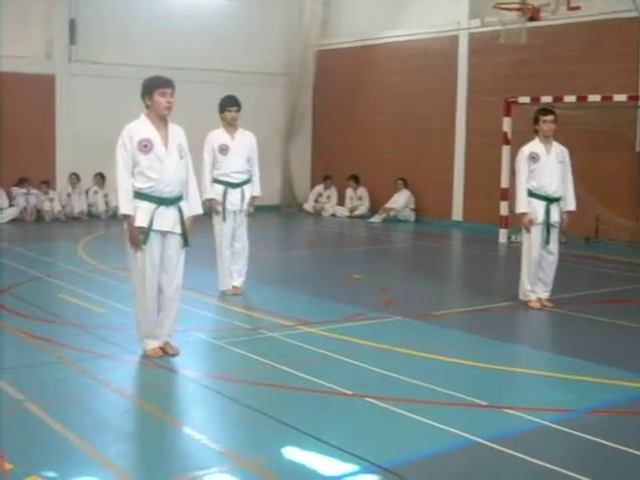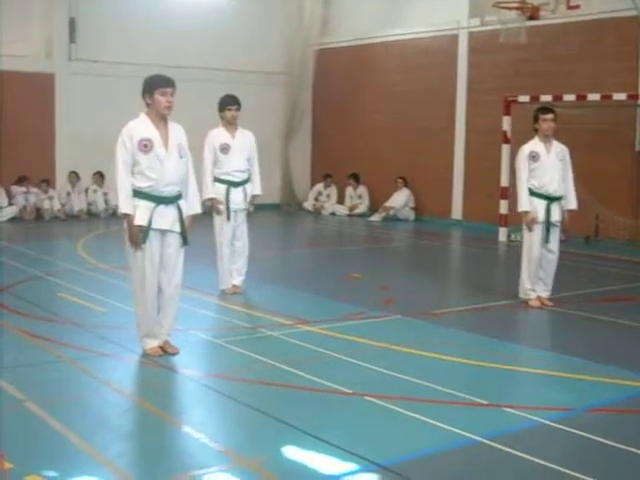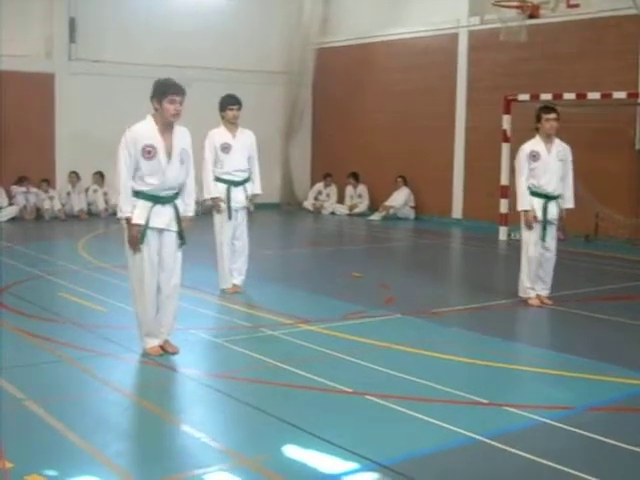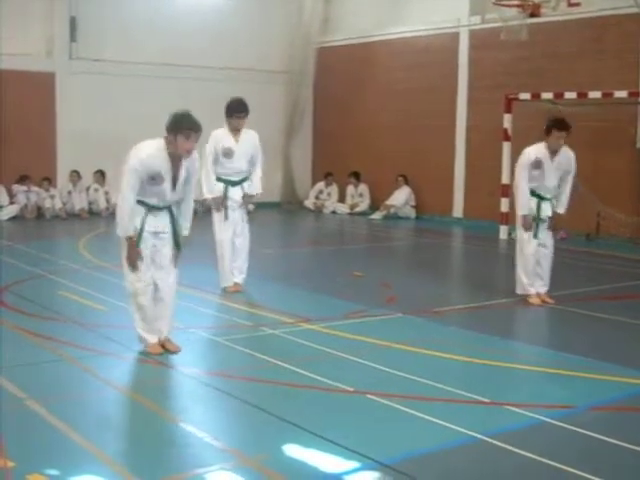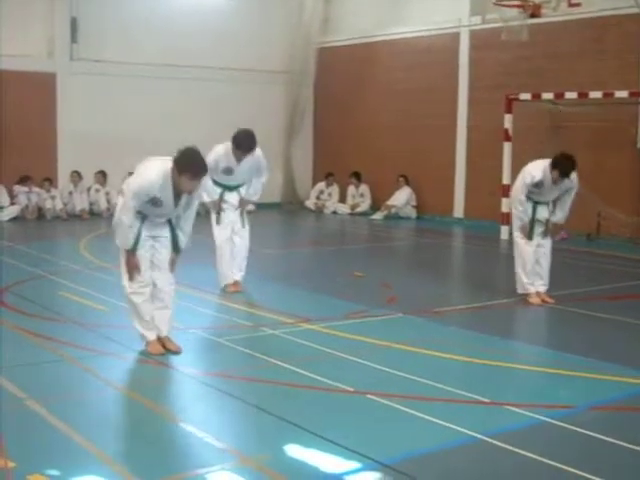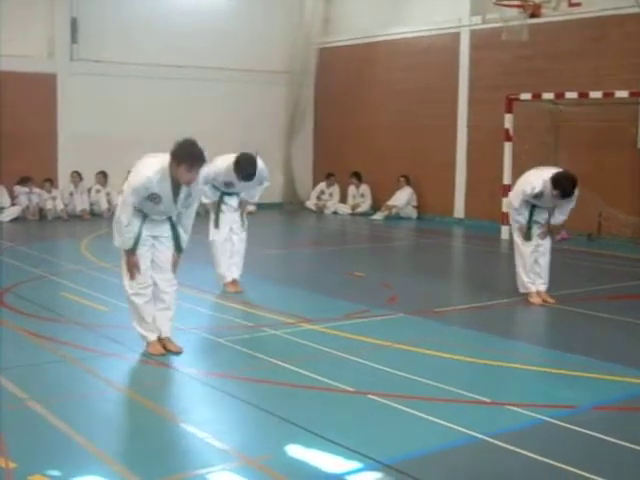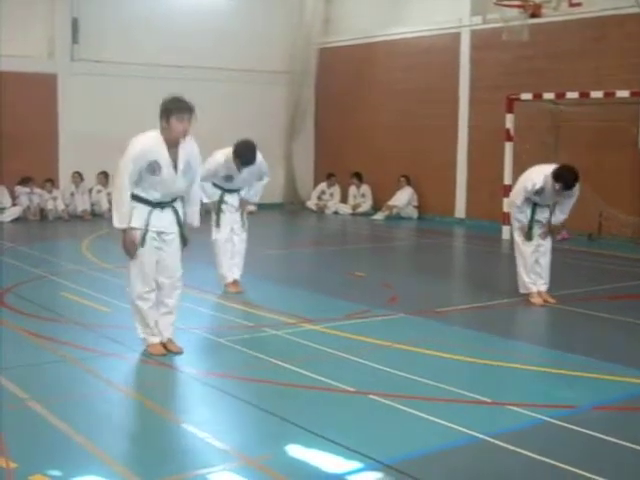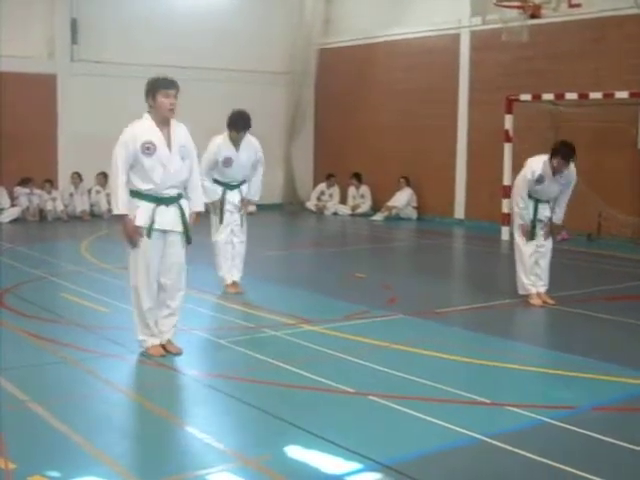
dt=0.2s
person 1, frame 1
left shoulder: (178, 133)
right shoulder: (132, 132)
left elbow: (188, 175)
right elbow: (124, 177)
left wrist: (190, 214)
right wrist: (130, 219)
left hip: (175, 214)
right hip: (145, 214)
left knee: (172, 281)
right knee: (147, 281)
left ankle: (164, 336)
right ankle: (150, 339)
person 1, frame 2
left shoulder: (179, 132)
right shoulder: (132, 131)
left elbow: (188, 174)
right elbow: (123, 175)
left wrist: (190, 213)
right wrist: (129, 218)
left hip: (174, 212)
right hip: (144, 213)
left knee: (172, 280)
right knee: (147, 281)
left ankle: (163, 335)
right ankle: (150, 338)
person 1, frame 3
left shoulder: (183, 135)
right shoulder: (136, 134)
left elbow: (188, 178)
right elbow: (124, 178)
left wrist: (186, 215)
right wrist: (130, 221)
left hip: (171, 213)
right hip: (143, 213)
left knee: (171, 279)
right knee: (146, 281)
left ankle: (163, 335)
right ankle: (150, 338)
person 1, frame 4
left shoulder: (191, 161)
right shoulder: (143, 155)
left elbow: (186, 200)
right elbow: (127, 199)
left wrist: (179, 238)
right wrist: (131, 240)
left hip: (166, 218)
right hip: (138, 217)
left knee: (167, 278)
right knee: (141, 280)
left ankle: (163, 332)
right ankle: (150, 336)
person 1, frame 5
left shoulder: (193, 187)
right shoulder: (148, 179)
left elbow: (186, 219)
right elbow: (125, 216)
left wrist: (176, 251)
right wrist: (130, 253)
left hip: (164, 224)
right hip: (137, 222)
left knee: (165, 280)
right knee: (139, 282)
left ankle: (163, 332)
right ankle: (151, 335)
person 1, frame 6
left shoulder: (193, 181)
right shoulder: (146, 174)
left elbow: (187, 215)
right elbow: (124, 213)
left wrist: (179, 248)
right wrist: (128, 252)
left hip: (165, 224)
right hip: (138, 222)
left knee: (166, 280)
right knee: (139, 282)
left ankle: (164, 333)
right ankle: (151, 336)
person 1, frame 7
left shoulder: (191, 148)
right shoulder: (142, 146)
left elbow: (193, 188)
right elbow: (122, 187)
left wrist: (190, 223)
right wrist: (125, 230)
left hip: (170, 215)
right hip: (142, 216)
left knee: (171, 279)
right knee: (143, 281)
left ankle: (165, 333)
right ankle: (152, 337)
person 1, frame 8
left shoulder: (182, 131)
right shoulder: (134, 132)
left elbow: (193, 172)
right elbow: (119, 174)
left wrist: (194, 210)
right wrist: (125, 217)
left hip: (175, 212)
right hip: (145, 213)
left knee: (174, 280)
right knee: (146, 280)
left ankle: (166, 335)
right ankle: (150, 338)
person 2, frame 1
left shoulder: (249, 137)
right shoulder: (213, 137)
left elbow: (254, 167)
right elbow: (207, 168)
left wrist: (254, 195)
right wrist: (209, 197)
left hip: (243, 193)
right hip: (222, 193)
left knee: (241, 240)
right knee: (224, 240)
left ankle: (237, 281)
right ankle: (226, 283)
person 2, frame 2
left shoulder: (248, 136)
right shoulder: (213, 136)
left elbow: (254, 165)
right elbow: (207, 167)
left wrist: (254, 193)
right wrist: (210, 196)
left hip: (243, 192)
right hip: (223, 192)
left knee: (241, 239)
right knee: (224, 239)
left ankle: (237, 280)
right ankle: (226, 282)
person 2, frame 3
left shoulder: (248, 136)
right shoulder: (214, 136)
left elbow: (254, 165)
right elbow: (208, 166)
left wrist: (254, 193)
right wrist: (212, 195)
left hip: (243, 191)
right hip: (223, 191)
left knee: (241, 239)
right knee: (224, 238)
left ankle: (237, 280)
right ankle: (227, 282)
person 2, frame 4
left shoulder: (252, 137)
right shoulder: (217, 136)
left elbow: (257, 165)
right elbow: (208, 166)
left wrist: (252, 192)
right wrist: (213, 195)
left hip: (242, 191)
right hip: (221, 192)
left knee: (242, 237)
right knee: (224, 237)
left ankle: (238, 279)
right ankle: (228, 280)
person 2, frame 5
left shoulder: (257, 154)
right shoulder: (219, 153)
left elbow: (261, 176)
left wrist: (249, 197)
right wrist: (213, 199)
left hip: (240, 196)
right hip: (220, 195)
left knee: (241, 236)
right knee: (222, 237)
left ankle: (236, 277)
right ankle: (228, 279)
person 2, frame 6
left shoulder: (259, 167)
right shoulder: (219, 166)
left elbow: (263, 182)
right elbow: (200, 181)
left wrist: (248, 199)
right wrist: (212, 201)
left hip: (239, 199)
right hip: (219, 198)
left knee: (239, 235)
right knee: (220, 236)
left ankle: (234, 277)
right ankle: (227, 279)
person 2, frame 7
left shoulder: (258, 159)
right shoulder: (219, 159)
left elbow: (263, 178)
right elbow: (202, 178)
left wrist: (249, 199)
right wrist: (214, 200)
left hip: (240, 197)
right hip: (220, 197)
left knee: (239, 235)
right knee: (222, 236)
left ankle: (235, 277)
right ankle: (228, 279)
person 2, frame 8
left shoulder: (253, 143)
right shoulder: (217, 144)
left elbow: (258, 171)
right elbow: (204, 173)
left wrist: (250, 197)
right wrist: (212, 199)
left hip: (240, 194)
right hip: (220, 194)
left knee: (239, 237)
right knee: (222, 237)
left ankle: (235, 278)
right ankle: (228, 279)
person 3, frame 1
left shoulder: (562, 151)
right shoulder: (527, 151)
left elbow: (567, 181)
right elbow: (521, 183)
left wrist: (566, 210)
right wrist: (523, 212)
left hip: (554, 208)
right hip: (535, 207)
left knee: (551, 253)
right knee: (533, 252)
left ankle: (543, 293)
right ankle: (530, 294)
person 3, frame 2
left shoulder: (563, 150)
right shoulder: (527, 150)
left elbow: (568, 180)
right elbow: (522, 182)
left wrist: (568, 208)
right wrist: (526, 210)
left hip: (555, 207)
right hip: (535, 205)
left knee: (551, 252)
right knee: (533, 251)
left ankle: (543, 292)
right ankle: (530, 293)
person 3, frame 3
left shoulder: (564, 149)
right shoulder: (528, 148)
left elbow: (568, 179)
right elbow: (521, 180)
left wrist: (565, 206)
right wrist: (526, 209)
left hip: (553, 206)
right hip: (533, 204)
left knee: (549, 251)
right knee: (532, 250)
left ankle: (542, 291)
right ankle: (530, 292)
person 3, frame 4
left shoulder: (569, 157)
right shoulder: (530, 153)
left elbow: (565, 186)
right elbow: (520, 183)
left wrist: (558, 211)
right wrist: (524, 213)
left hip: (547, 205)
right hip: (528, 203)
left knee: (546, 248)
right knee: (528, 247)
left ankle: (541, 289)
right ankle: (529, 289)
person 3, frame 5
left shoulder: (572, 179)
right shoulder: (532, 172)
left elbow: (565, 202)
right elbow: (517, 198)
left wrist: (554, 222)
right wrist: (524, 223)
left hip: (544, 209)
right hip: (524, 207)
left knee: (544, 248)
right knee: (525, 248)
left ankle: (540, 288)
right ankle: (530, 289)
person 3, frame 6
left shoulder: (571, 191)
right shoulder: (531, 183)
left elbow: (565, 206)
right elbow: (513, 203)
left wrist: (553, 224)
right wrist: (522, 226)
left hip: (543, 210)
right hip: (522, 208)
left knee: (543, 248)
right knee: (525, 248)
left ankle: (541, 288)
right ankle: (531, 289)
person 3, frame 7
left shoulder: (572, 186)
right shoulder: (533, 179)
left elbow: (566, 205)
right elbow: (515, 201)
left wrist: (554, 223)
right wrist: (523, 226)
left hip: (544, 209)
right hip: (524, 207)
left knee: (544, 247)
right knee: (526, 248)
left ankle: (541, 288)
right ankle: (532, 289)
person 3, frame 8
left shoulder: (571, 171)
right shoulder: (533, 167)
left elbow: (564, 198)
right elbow: (519, 195)
left wrist: (555, 221)
right wrist: (523, 223)
left hip: (545, 208)
right hip: (526, 207)
left knee: (544, 249)
right knee: (526, 249)
left ankle: (541, 289)
right ankle: (531, 290)
